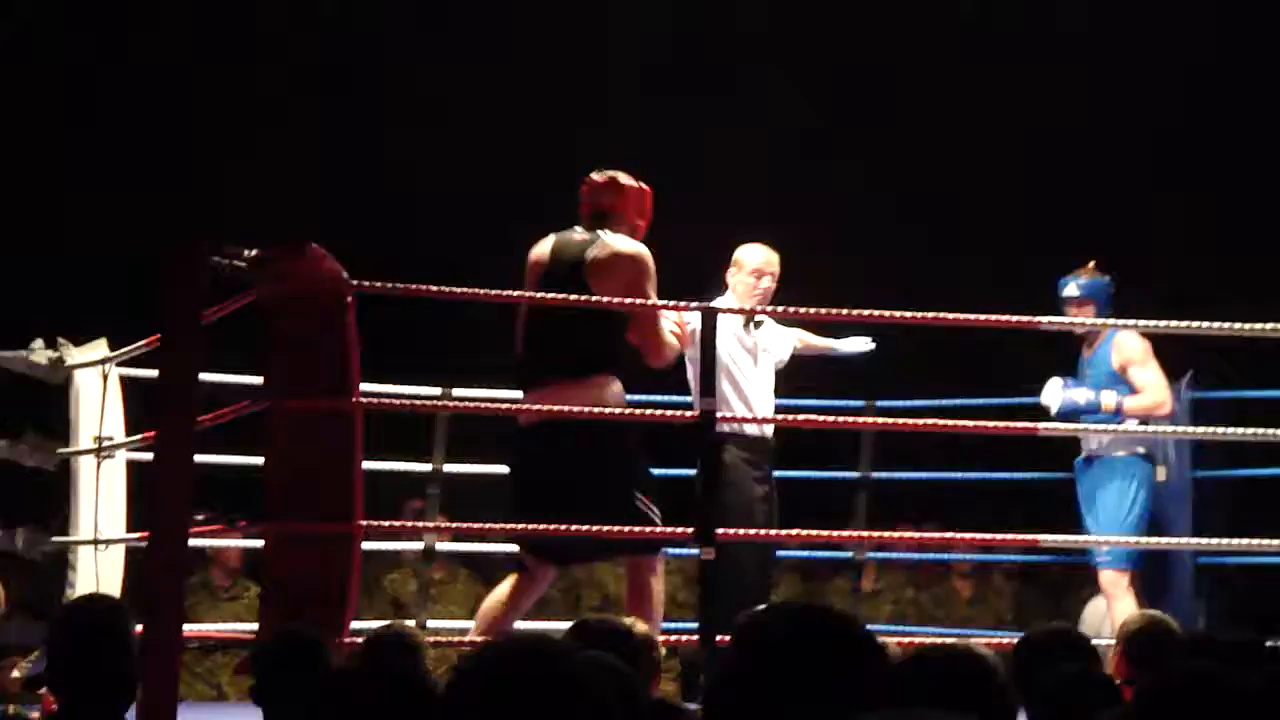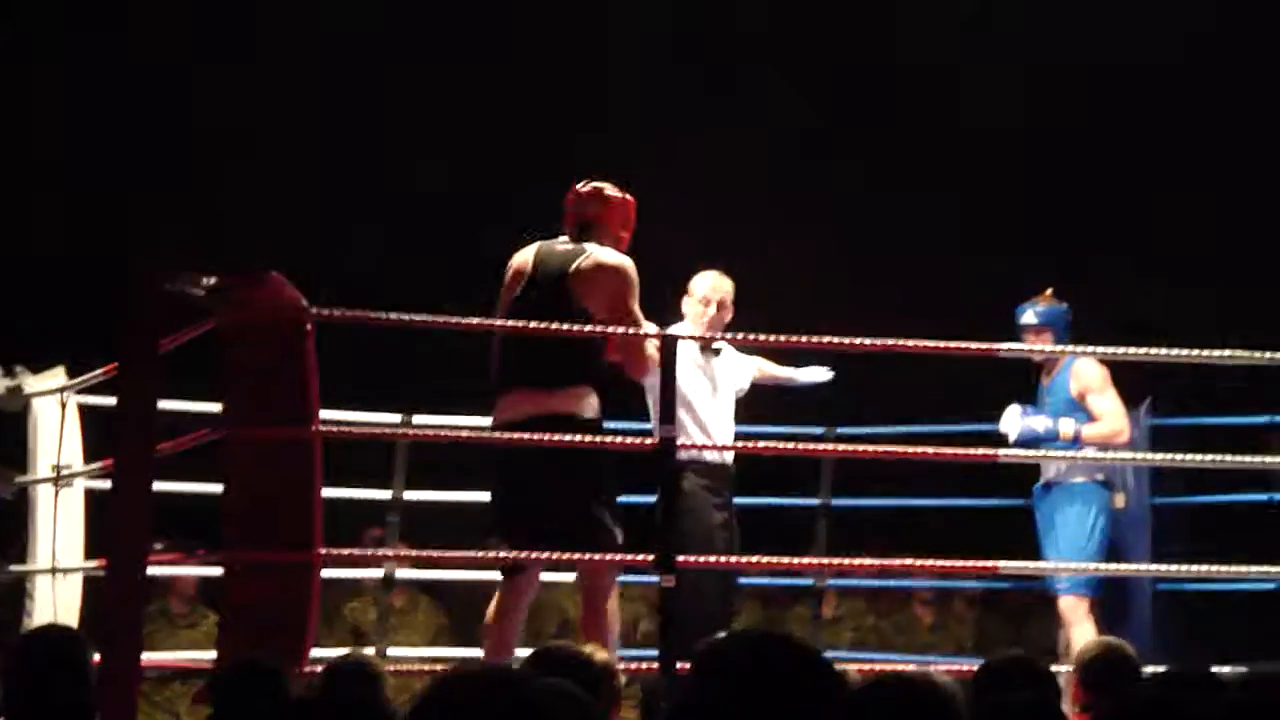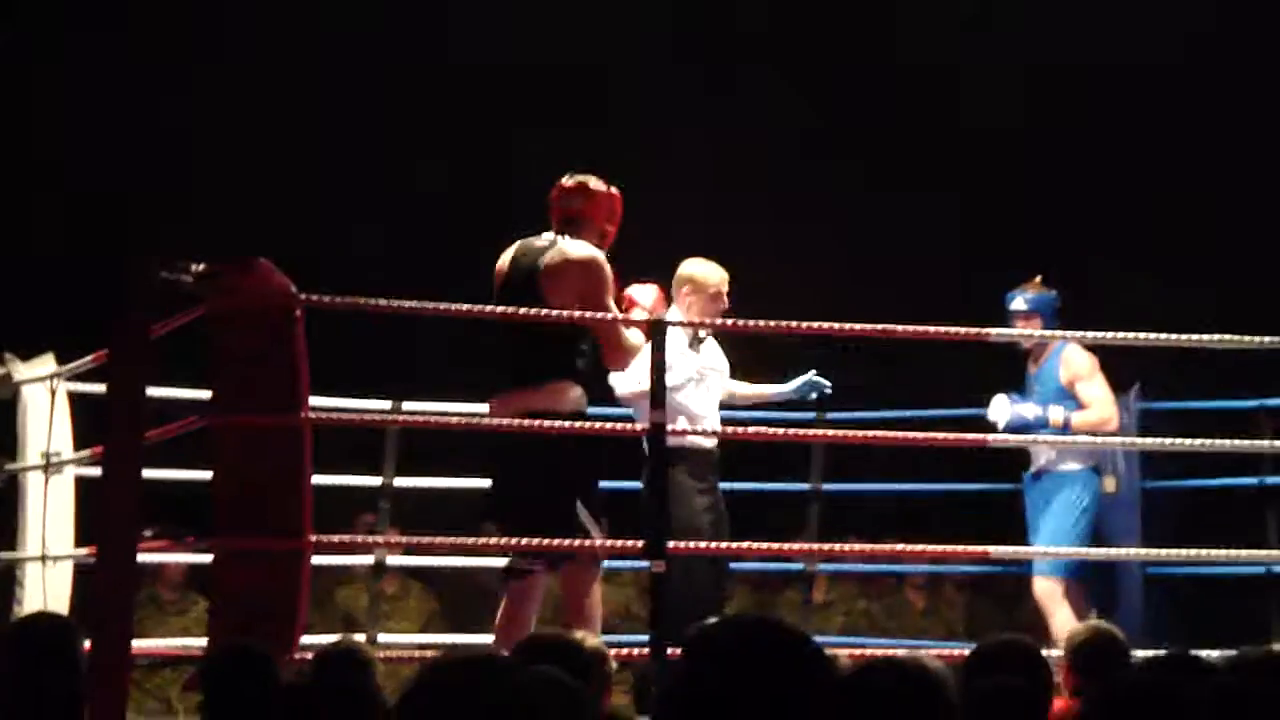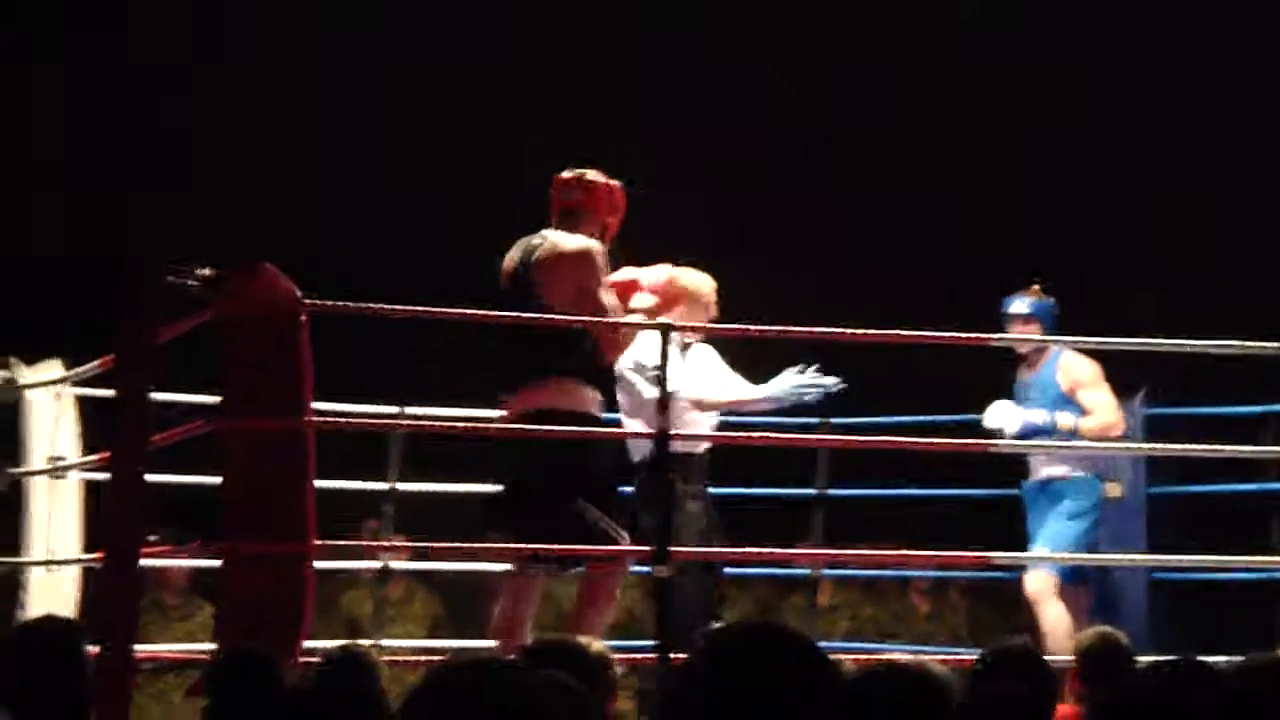
dt=0.2s
person 1, frame 1
left shoulder: (542, 251)
right shoulder: (629, 255)
right elbow: (657, 352)
right wrist: (673, 333)
left hip: (536, 422)
right hip: (594, 417)
left knee: (533, 568)
right knee: (645, 557)
person 1, frame 2
left shoulder: (523, 259)
right shoulder: (612, 267)
right elbow: (638, 365)
right wrist: (653, 347)
left hip: (510, 427)
right hip: (566, 424)
left knee: (518, 577)
right knee: (599, 576)
person 1, frame 3
left shoulder: (514, 255)
right shoulder: (584, 259)
right elbow: (618, 354)
right wrist: (642, 320)
left hip: (507, 423)
right hip: (550, 419)
left knee: (526, 575)
right knee: (582, 567)
person 1, frame 4
left shoulder: (523, 251)
right shoulder: (579, 252)
right elbow: (610, 345)
left wrist: (607, 302)
left hip: (519, 423)
right hip: (563, 419)
left knee: (524, 575)
right knee: (610, 557)
person 2, frame 1
left shoulder: (767, 330)
right shoulder: (707, 322)
left elbow: (793, 340)
left wrist: (839, 346)
left hip: (759, 454)
right hip: (729, 451)
left knee: (759, 560)
right knee: (739, 558)
person 2, frame 2
left shoulder: (725, 355)
left elbow: (752, 366)
left wrist: (799, 374)
left hip: (720, 479)
right hip: (688, 479)
left knee: (720, 589)
right knee: (697, 587)
person 2, frame 3
left shoulder: (708, 345)
right shoulder: (651, 342)
left elbow: (726, 392)
right elbow: (623, 391)
left wrist: (783, 391)
right wrist: (678, 379)
left hip: (705, 466)
right hip: (673, 466)
left knee: (713, 574)
right knee: (690, 572)
person 2, frame 4
left shoulder: (702, 353)
right shoulder: (640, 350)
left elbow: (741, 396)
right elbow: (692, 397)
left wrist: (795, 393)
right wrist: (772, 392)
left hip: (693, 472)
right hip: (660, 473)
left knee: (706, 579)
right knee: (684, 578)
person 3, frame 1
left shoulder: (1126, 343)
right shoulder: (1086, 348)
left elbow: (1161, 403)
left wrist: (1096, 400)
right wrist: (1069, 398)
left hip: (1122, 464)
right hip: (1091, 464)
left knee: (1113, 577)
right knee: (1110, 574)
person 3, frame 2
left shoulder: (1085, 371)
right shoulder: (1046, 375)
left elbow: (1119, 431)
left wrist: (1053, 428)
right wrist: (1029, 424)
left hip: (1081, 491)
right hip: (1050, 491)
left knee: (1073, 604)
right knee: (1072, 603)
person 3, frame 3
left shoulder: (1074, 359)
right shoulder: (1033, 364)
left elbow: (1108, 419)
left wrist: (1042, 416)
right wrist: (1015, 413)
left hip: (1071, 481)
right hip: (1039, 480)
left knee: (1047, 588)
right knee: (1065, 592)
person 3, frame 4
left shoulder: (1074, 365)
right shoulder: (1024, 373)
left elbow: (1114, 424)
left wrist: (1052, 421)
right wrist: (1004, 422)
left hip: (1075, 488)
right hip: (1038, 488)
left knee: (1039, 586)
right knee: (1069, 597)
